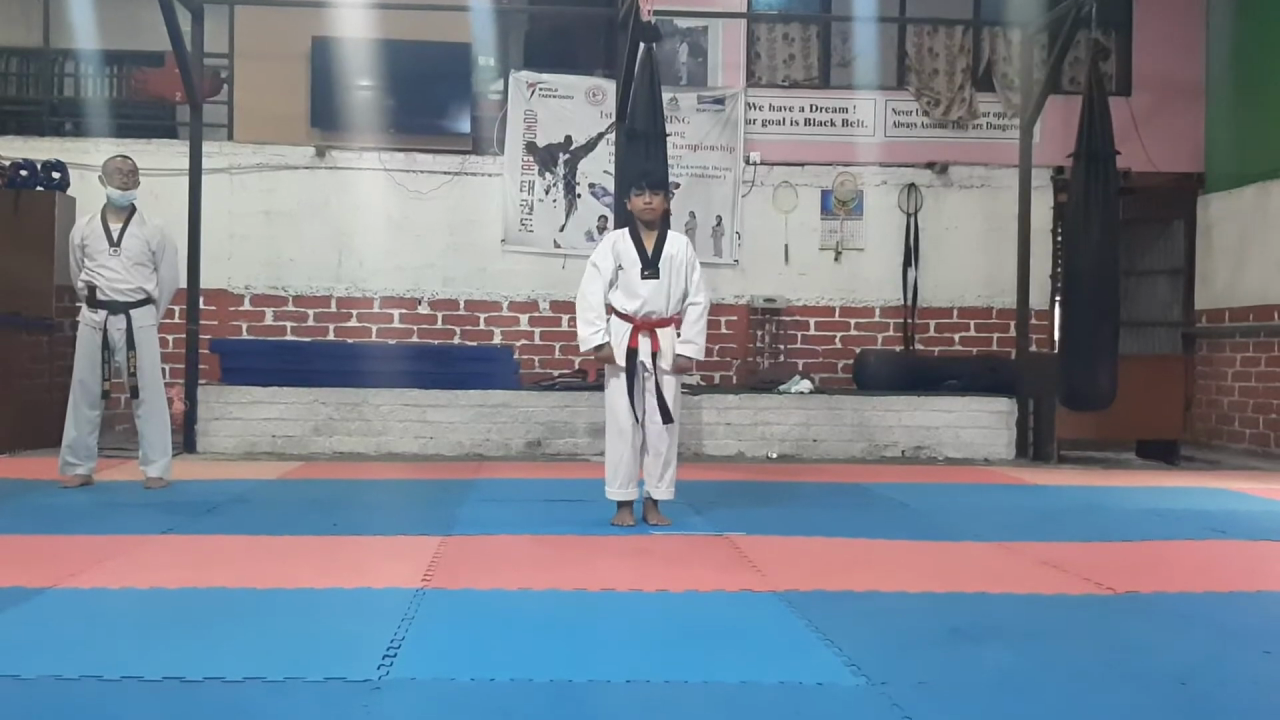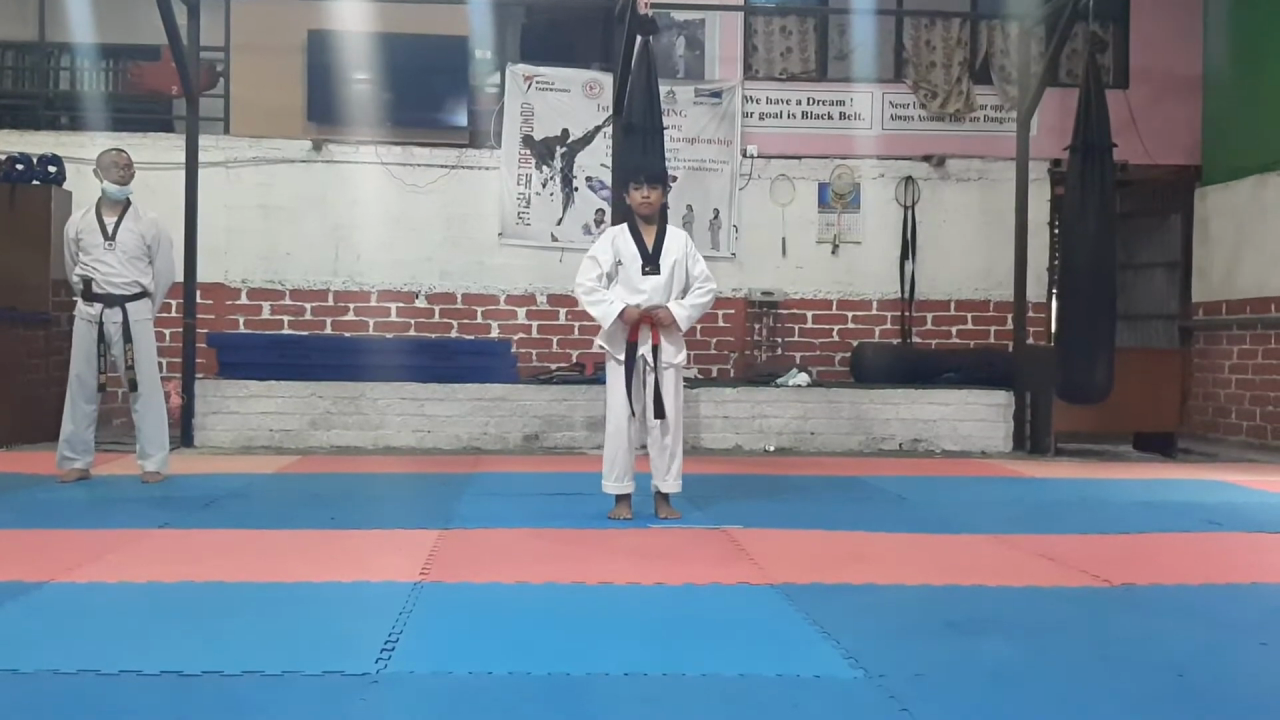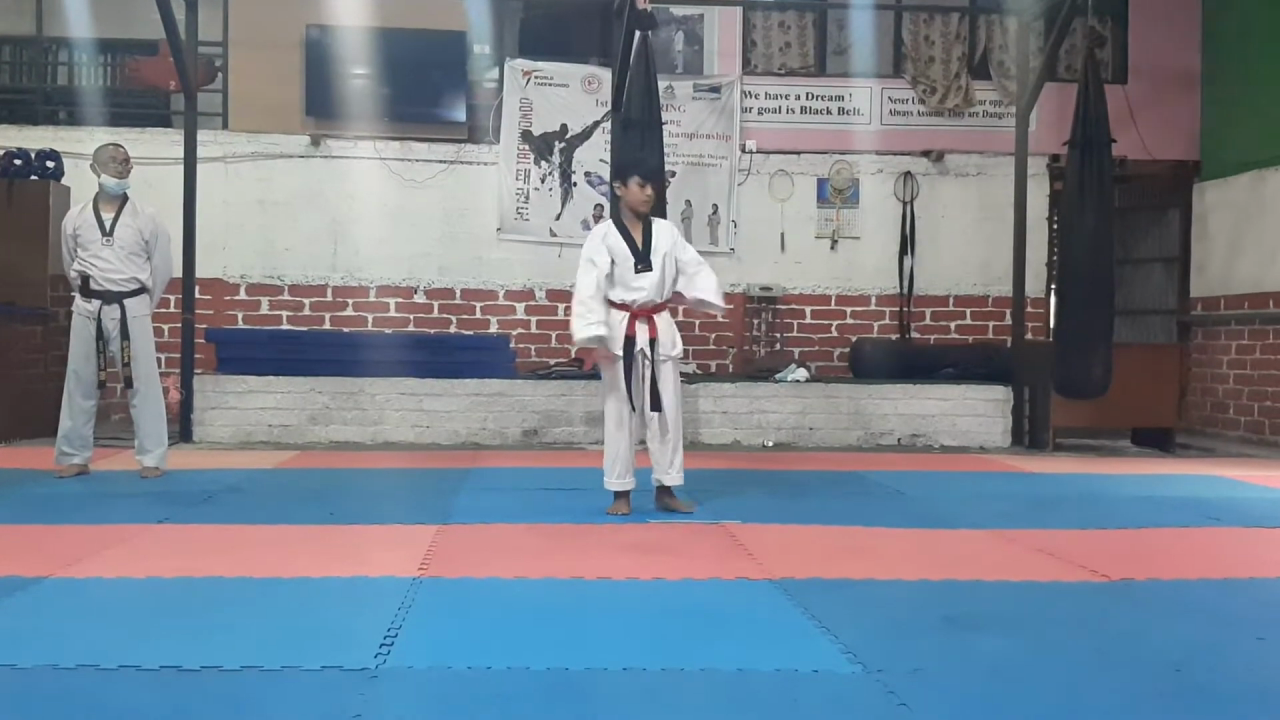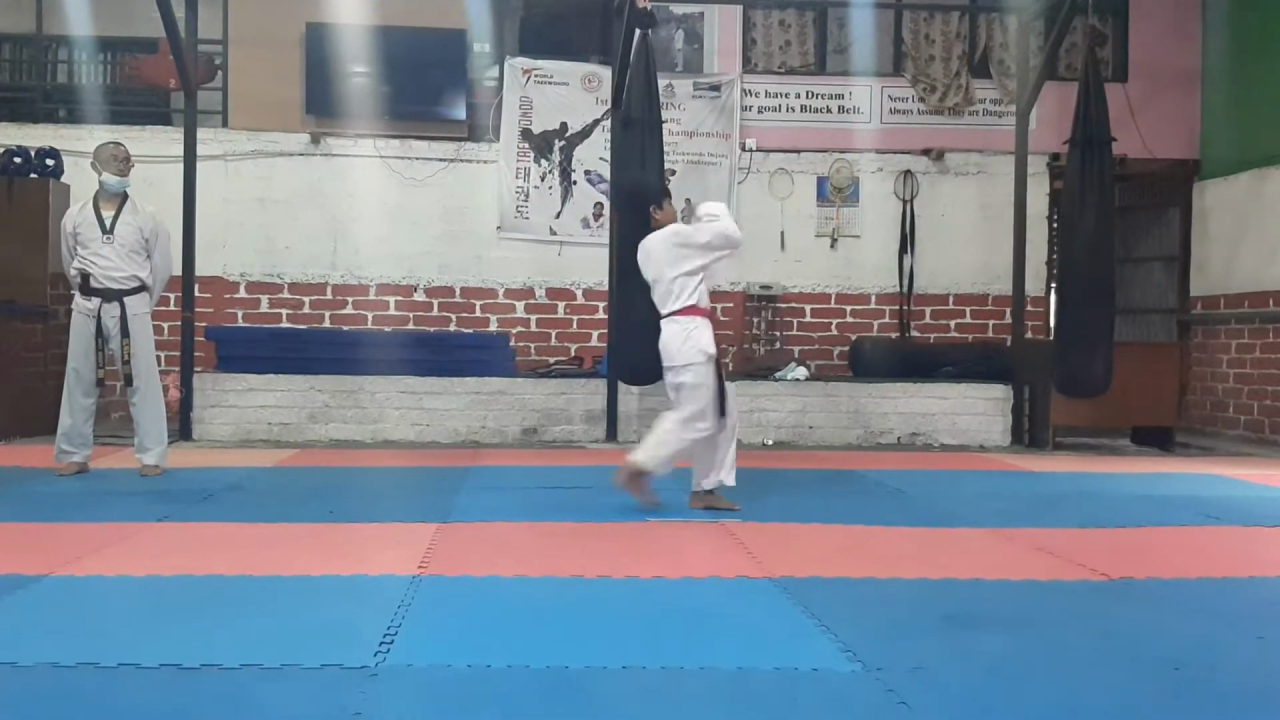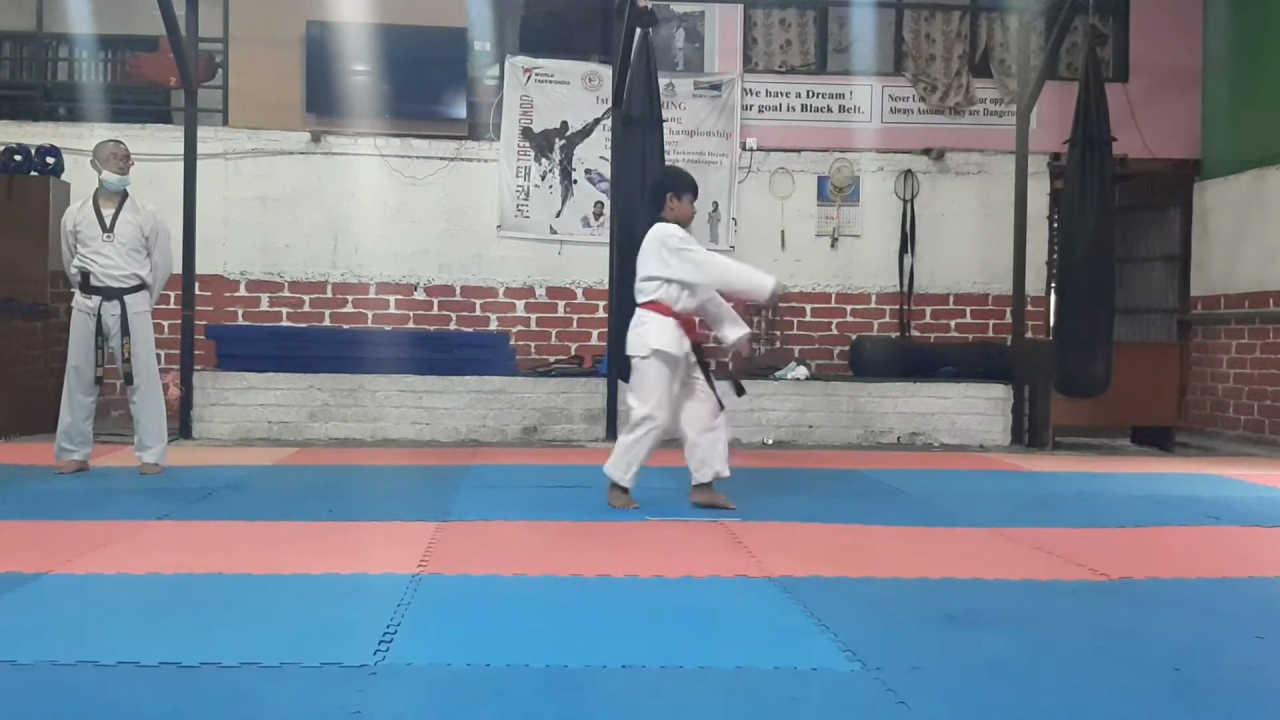
dt=1s
person 1, frame 1
left shoulder: (680, 246)
right shoulder: (614, 243)
left elbow: (696, 301)
right elbow: (591, 295)
left wrist: (689, 348)
right wrist: (599, 341)
left hip: (664, 345)
right hip: (623, 342)
left knee: (663, 425)
right knee: (623, 424)
left ankle: (652, 501)
right ankle: (624, 502)
person 1, frame 2
left shoulder: (679, 244)
right shoulder: (613, 239)
left elbow: (705, 286)
right elbow: (586, 284)
left wrist: (677, 314)
right wrist: (620, 313)
left hip: (666, 345)
right hip: (623, 345)
left knee: (666, 416)
right knee: (620, 418)
left ankle: (664, 496)
right ankle: (621, 496)
person 1, frame 3
left shoulder: (666, 231)
right shoulder: (602, 236)
left elbow: (694, 268)
right elbow: (588, 289)
left wrist: (706, 296)
right wrist: (591, 335)
left hip: (659, 330)
right hip: (619, 332)
left knee: (666, 411)
right knee: (619, 414)
left ankle: (666, 489)
right ankle: (621, 492)
person 1, frame 4
left shoulder: (647, 249)
right shoulder: (677, 236)
right elbow: (729, 237)
left wrist: (702, 219)
right wrist: (713, 210)
left hip: (677, 333)
right hip: (690, 337)
left knee: (719, 415)
right knee: (695, 419)
left ankle: (705, 490)
right ankle: (636, 468)
person 1, frame 5
left shoulder: (670, 240)
right shoulder: (667, 236)
left elbow: (702, 293)
right elbow: (714, 269)
left wrist: (735, 331)
right wrist: (765, 286)
left hip: (673, 339)
right hip: (657, 336)
left knee: (705, 408)
right knee: (650, 416)
left ankle: (704, 485)
right ankle: (617, 484)
person 2, frame 1
left shoulder: (152, 230)
right shoulder: (84, 229)
left elbow: (168, 279)
right elbow: (79, 275)
left wrist: (147, 314)
right wrist: (98, 308)
left hip: (137, 321)
right hip: (95, 320)
left knee: (148, 394)
right knee: (85, 393)
left ankle: (156, 468)
right ankle: (79, 466)
person 2, frame 2
left shoulder: (148, 223)
right shoulder: (78, 223)
left elbow: (164, 272)
right elbow: (73, 269)
left wrist: (143, 308)
right wrist: (94, 302)
left hip: (133, 314)
right hip: (90, 314)
left knee: (145, 388)
right knee: (82, 387)
left ankle: (153, 463)
right ankle: (76, 460)
person 2, frame 3
left shoulder: (146, 219)
right shoulder: (76, 218)
left elbow: (162, 267)
right elbow: (71, 265)
left wrist: (142, 303)
right wrist: (91, 298)
left hip: (131, 310)
right hip: (89, 310)
left knee: (144, 383)
right knee: (81, 383)
left ankle: (152, 458)
right ankle: (75, 456)
person 2, frame 4
left shoulder: (146, 217)
right shoulder: (75, 216)
left elbow: (162, 266)
right elbow: (71, 264)
left wrist: (141, 301)
right wrist: (91, 296)
left hip: (131, 308)
right hip: (88, 308)
left knee: (143, 382)
right knee: (80, 381)
left ankle: (152, 456)
right ankle: (75, 454)
person 2, frame 5
left shoulder: (146, 215)
right shoulder: (75, 214)
left elbow: (162, 264)
right elbow: (71, 262)
left wrist: (142, 299)
right wrist: (90, 293)
left hip: (131, 306)
right hip: (88, 306)
left knee: (143, 380)
right knee: (80, 379)
left ankle: (151, 454)
right ankle: (74, 452)
